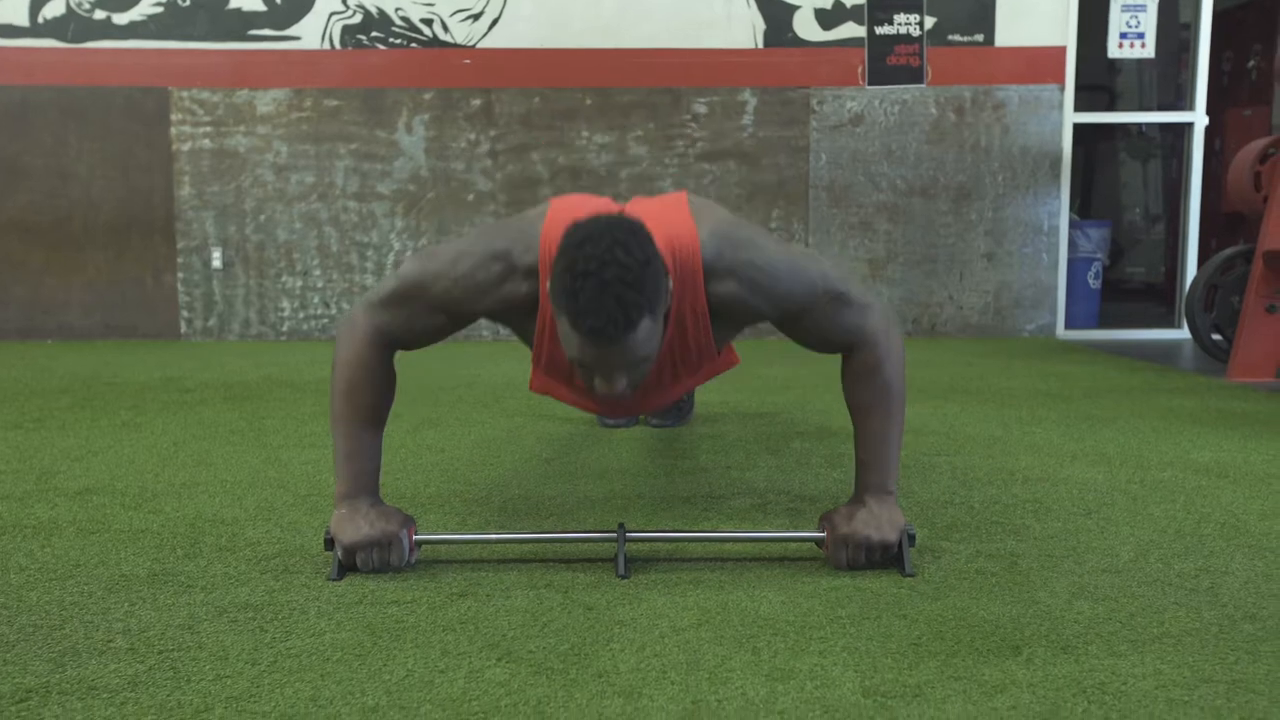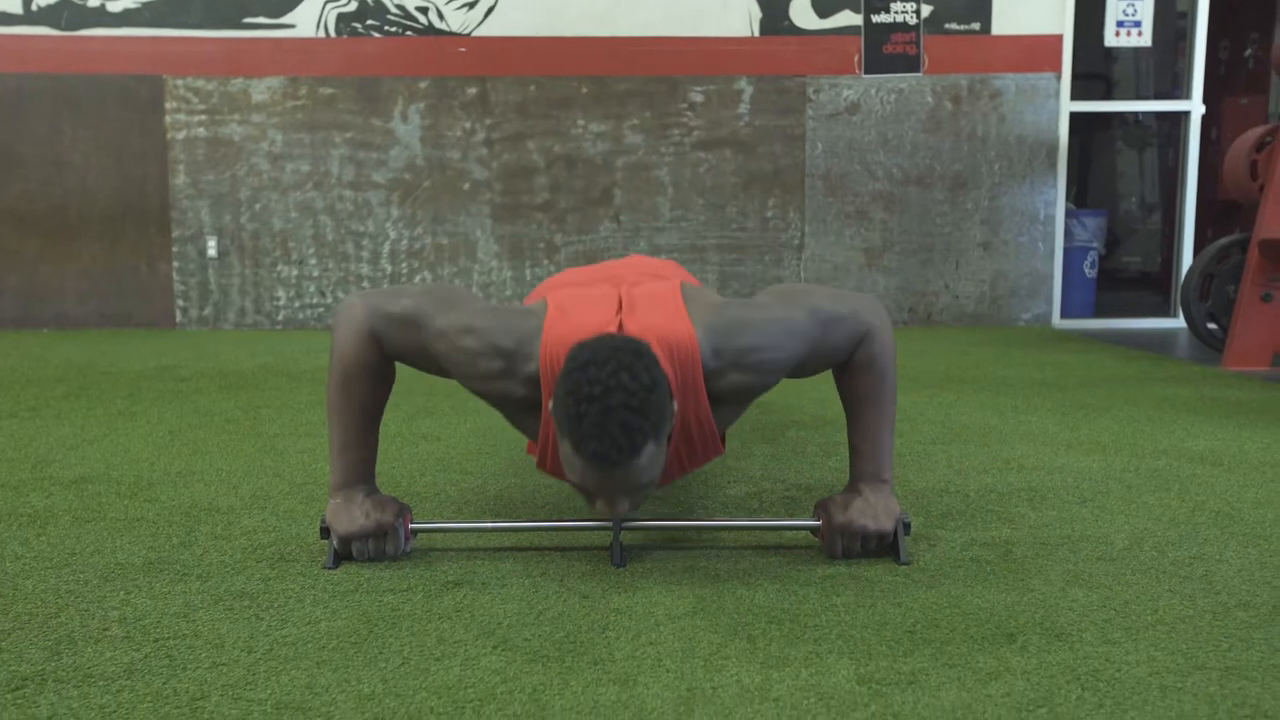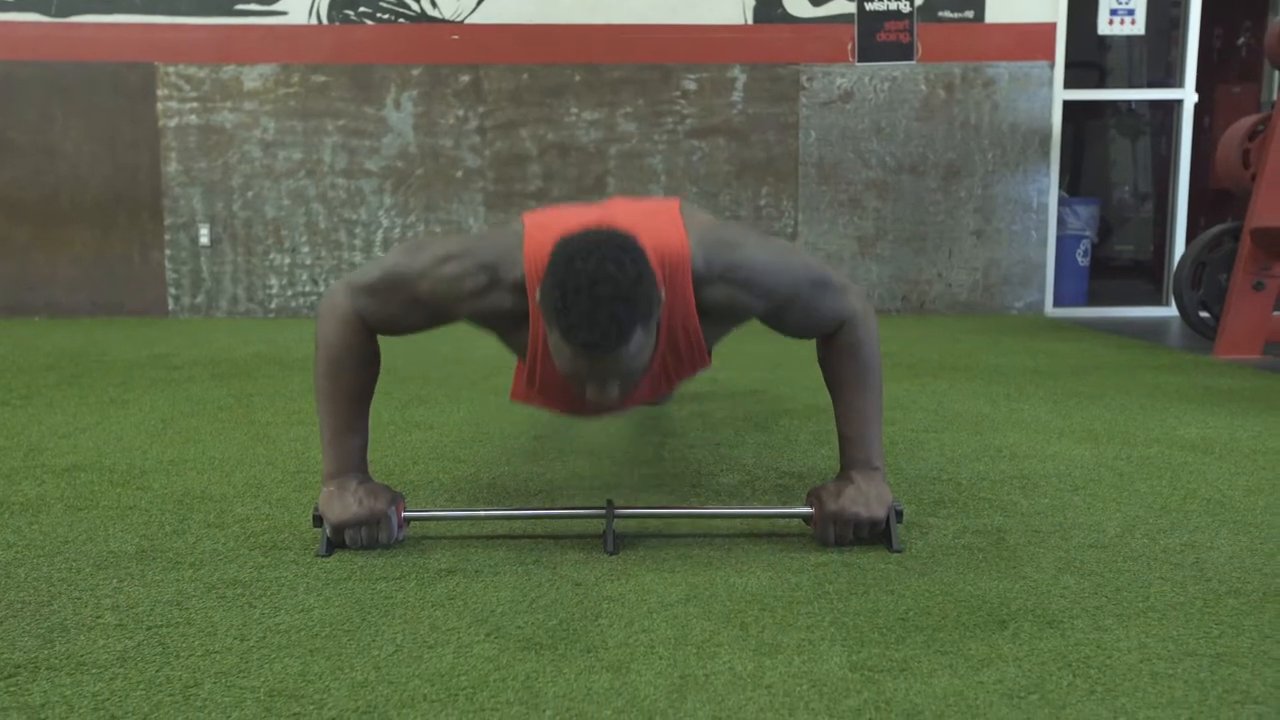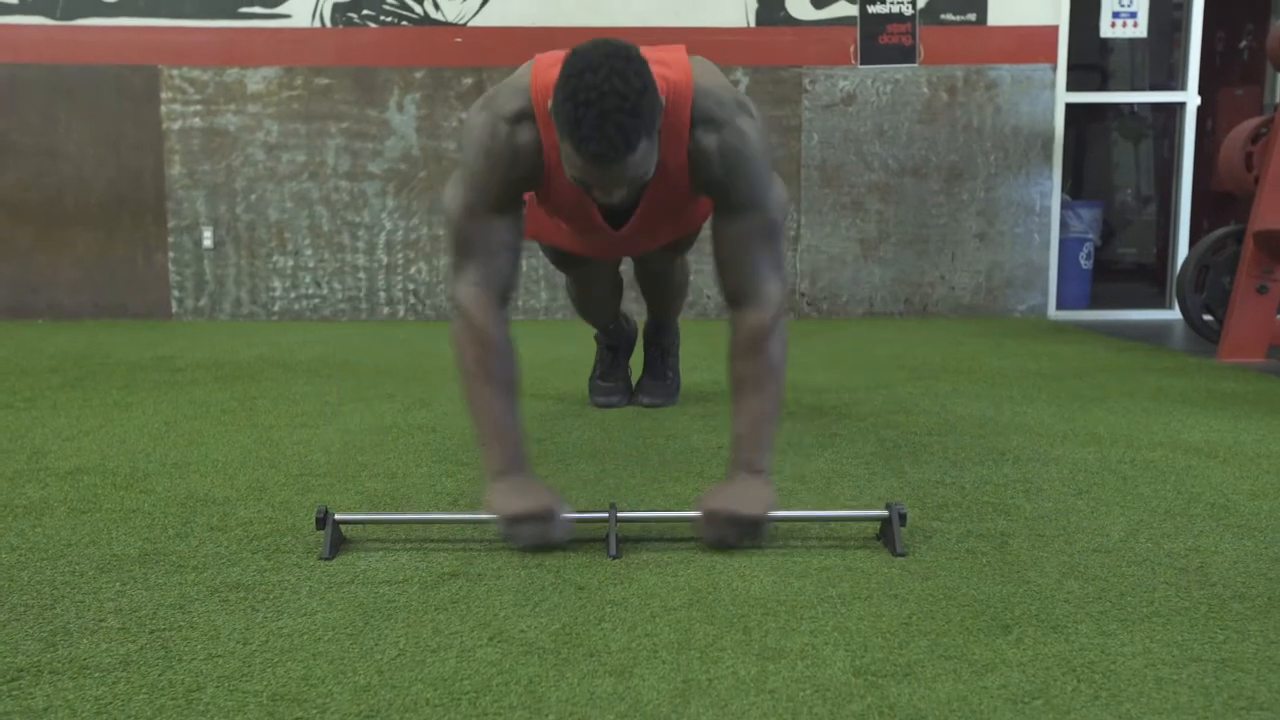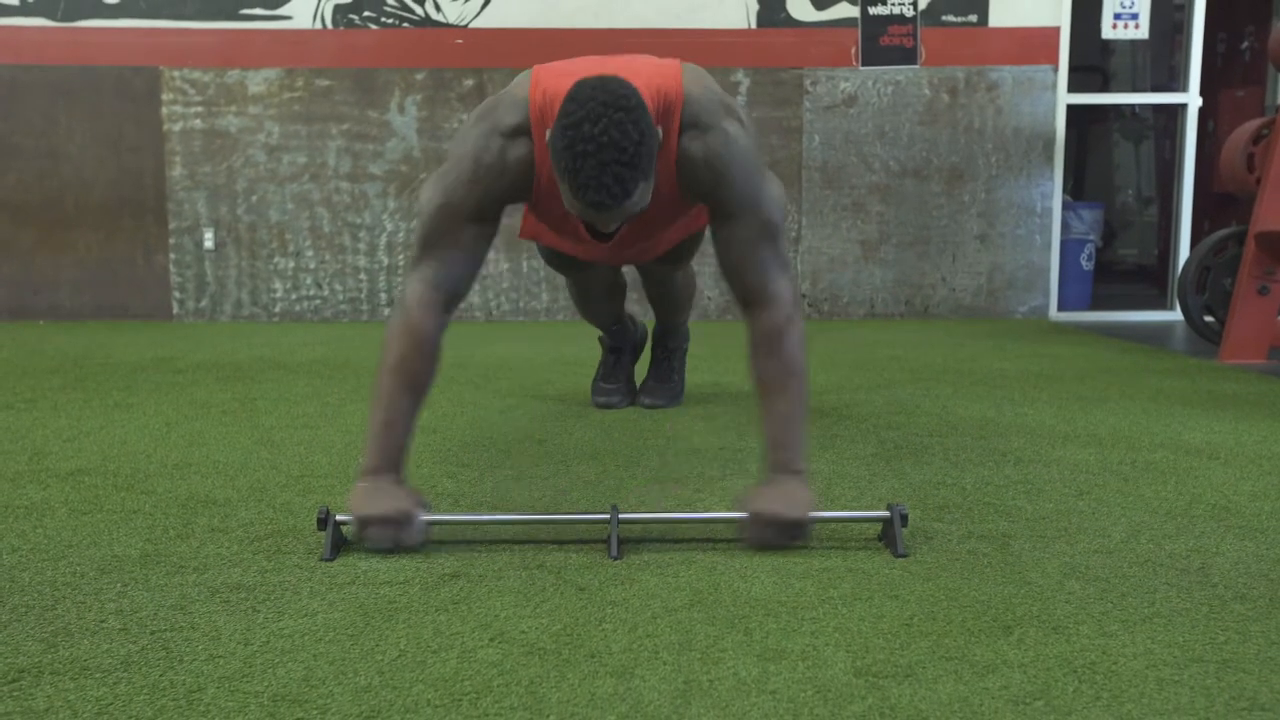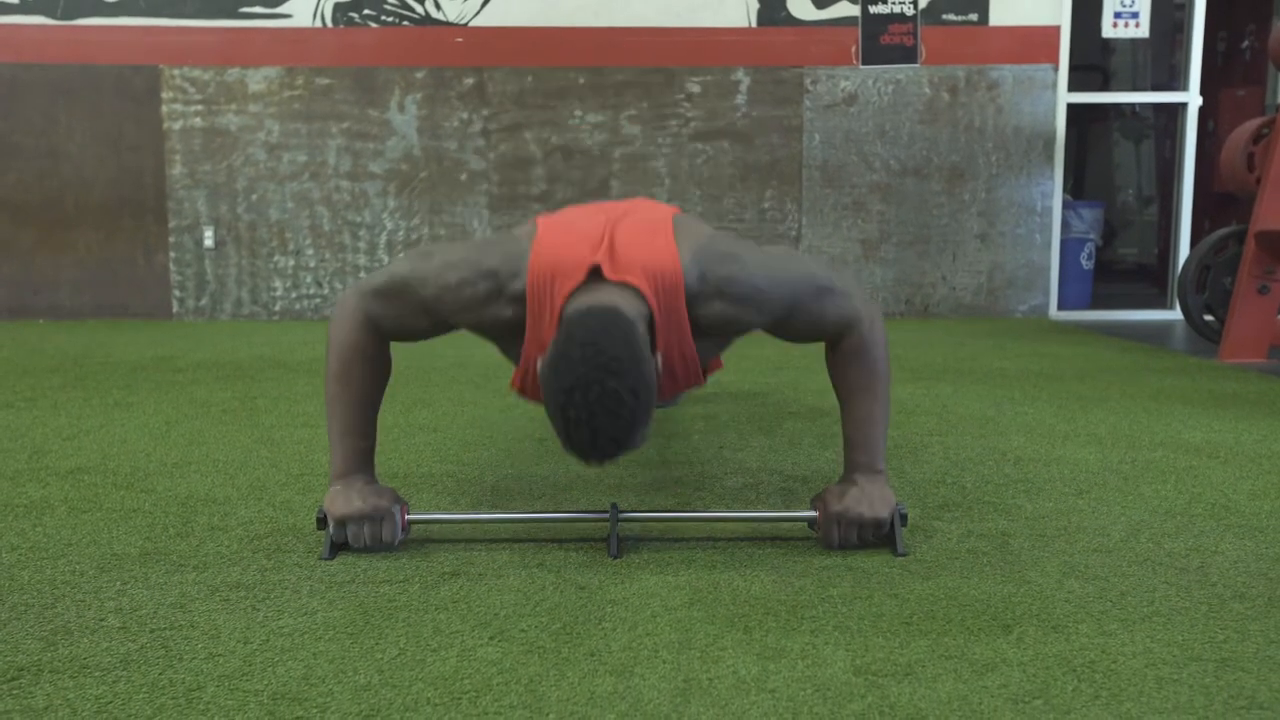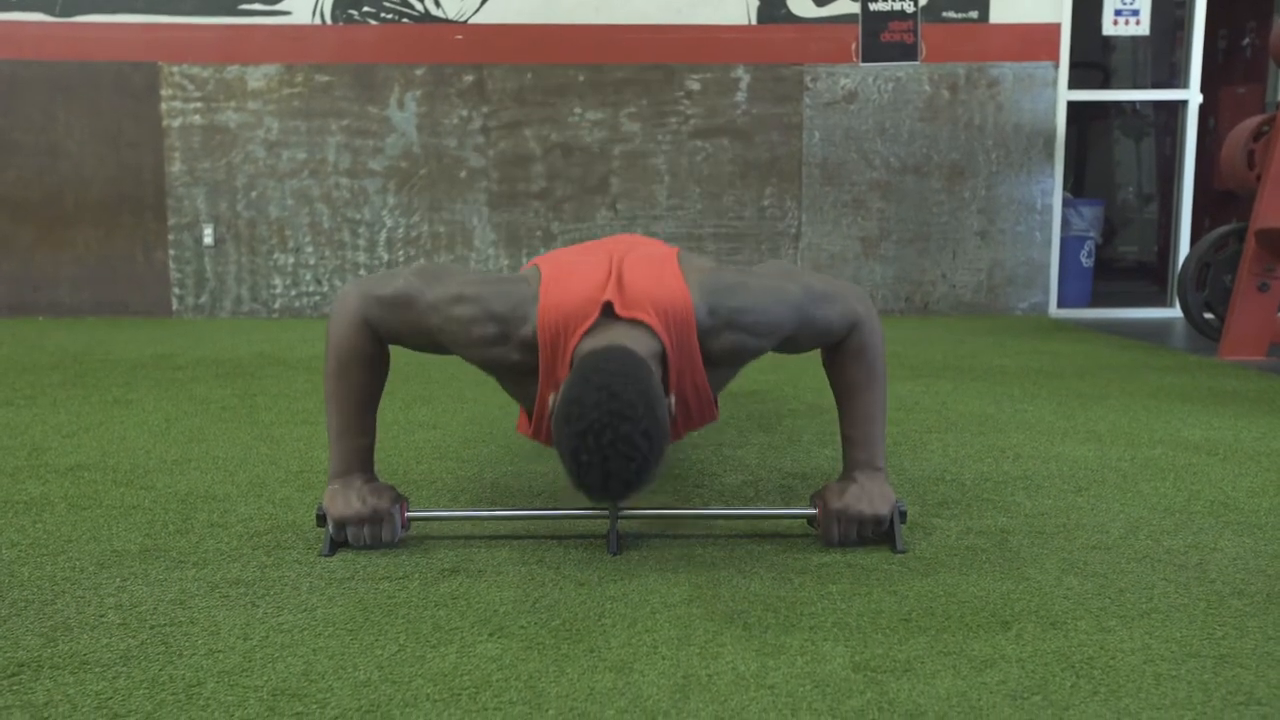
dt=0.4s
person 1, frame 1
left shoulder: (731, 270)
right shoulder: (507, 271)
left elbow: (874, 334)
right elbow: (364, 329)
left wrist: (877, 497)
right wrist: (354, 500)
left ankle: (678, 381)
person 1, frame 2
left shoulder: (722, 359)
right shoulder: (513, 364)
left elbow: (868, 323)
right elbow: (359, 316)
left wrist: (873, 485)
right wrist: (350, 490)
person 1, frame 3
left shoulder: (712, 275)
right shoulder: (499, 282)
left elbow: (850, 314)
right elbow: (343, 305)
left wrist: (864, 470)
right wrist: (343, 477)
right hip: (548, 281)
person 1, frame 4
left shoulder: (722, 129)
right shoulder: (506, 127)
left elbow: (757, 302)
right elbow: (479, 299)
left wrist: (749, 470)
right wrist: (508, 474)
left ankle: (663, 337)
right ankle: (611, 338)
person 1, frame 5
left shoulder: (711, 138)
right shoulder: (498, 144)
left elbow: (771, 301)
right elbow: (427, 297)
left wrist: (788, 472)
right wrist: (379, 472)
left ankle: (671, 340)
right ankle: (618, 338)
person 1, frame 6
left shoulder: (714, 289)
right shoulder: (500, 290)
left elbow: (857, 319)
right elbow: (355, 313)
left wrist: (867, 475)
right wrist: (350, 477)
left hip: (672, 280)
right hip: (551, 284)
person 1, frame 7
left shoulder: (717, 320)
right shoulder: (513, 330)
left elbow: (856, 315)
right elbow: (353, 308)
left wrist: (866, 472)
right wrist: (348, 475)
left hip: (669, 303)
right hip: (563, 288)
